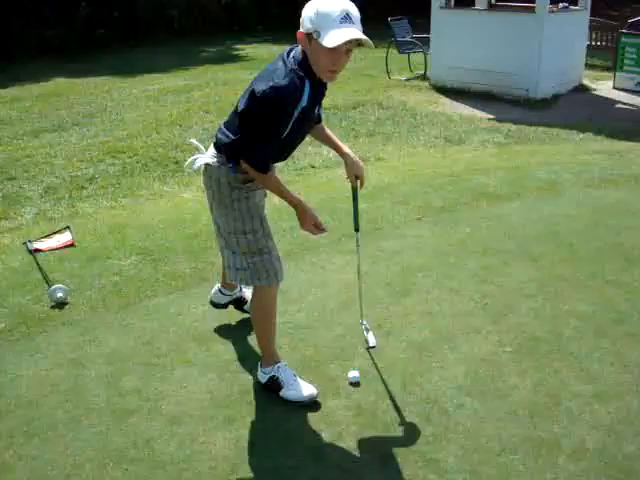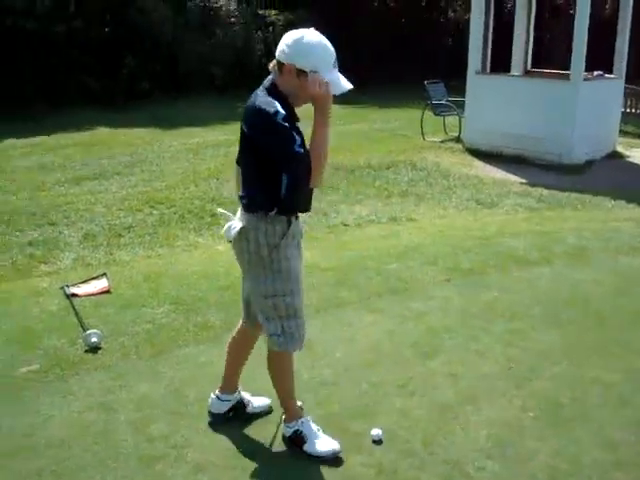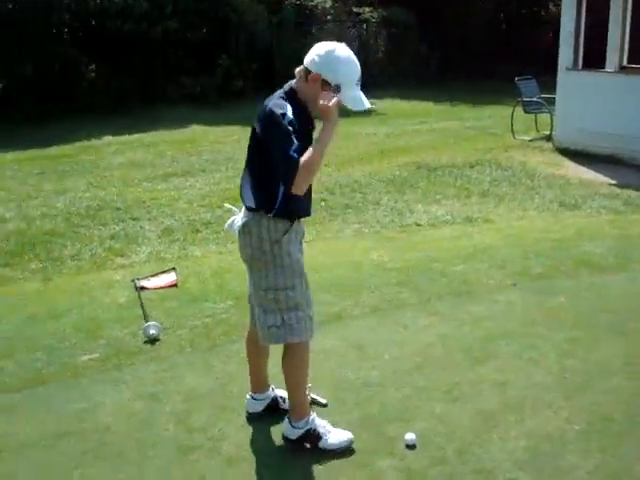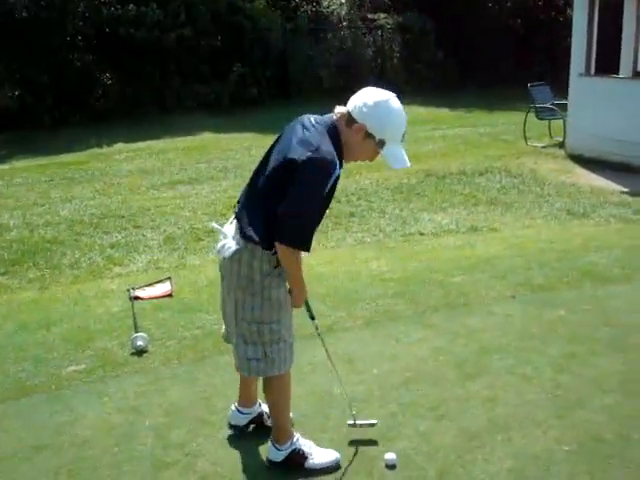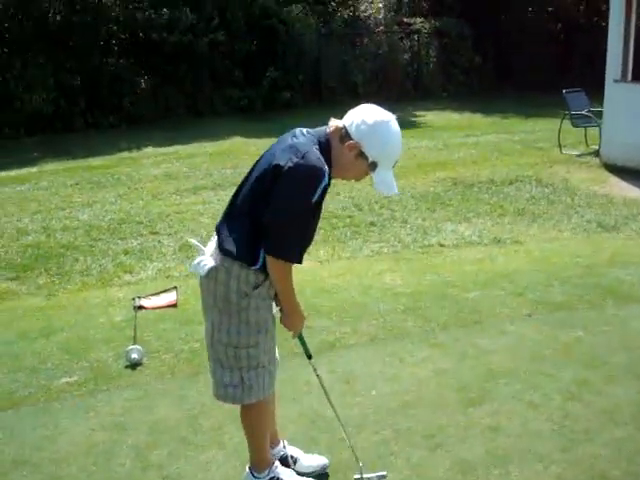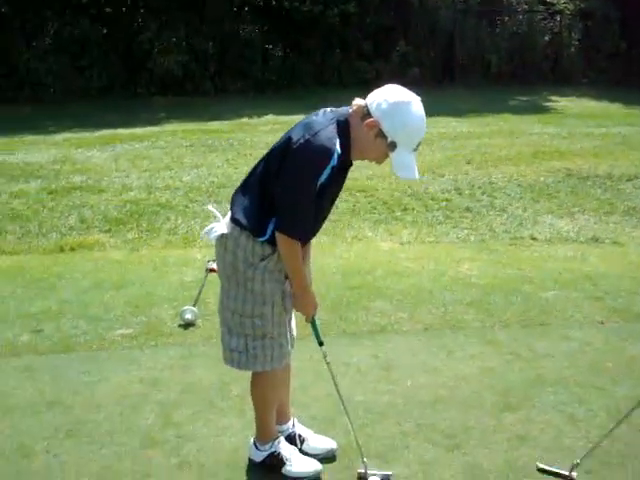
dt=0.5s
person 1, frame 1
left shoulder: (306, 70)
right shoulder: (287, 88)
left elbow: (307, 121)
right elbow: (251, 164)
left wrist: (344, 152)
right wrist: (299, 207)
left hip: (242, 166)
right hip: (233, 176)
left knee: (242, 245)
right knee: (266, 273)
left ankle: (227, 289)
right ankle: (270, 368)
person 1, frame 2
left shoulder: (273, 106)
right shoulder: (266, 112)
right elbow: (311, 176)
right wrist: (323, 113)
left hip: (274, 225)
right hip: (267, 232)
left knee: (256, 321)
right knee: (284, 332)
left ankle: (226, 396)
right ankle: (294, 422)
person 1, frame 3
left shoulder: (292, 108)
right shoulder: (281, 114)
right elbow: (298, 183)
right wrist: (327, 129)
left hip: (273, 227)
right hip: (270, 231)
left knee: (264, 319)
right knee: (296, 328)
left ankle: (260, 394)
right ankle: (300, 422)
person 1, frame 4
left shoulder: (309, 124)
right shoulder: (322, 162)
right elbow: (287, 239)
right wrist: (298, 286)
left hip: (243, 242)
right hip: (258, 258)
left knee: (253, 340)
right knee: (275, 355)
left ankle: (245, 409)
right ankle: (284, 445)
person 1, frame 5
left shoulder: (306, 141)
right shoulder: (309, 171)
right elbow: (279, 252)
left wrist: (282, 295)
right wrist: (291, 307)
left hip: (242, 265)
right hip: (239, 276)
left knee: (264, 369)
right knee: (253, 379)
person 1, frame 6
left shoulder: (337, 128)
right shoulder: (320, 150)
right elbow: (288, 230)
left wrist: (304, 270)
right wrist: (303, 289)
left hip: (271, 243)
right hip: (253, 247)
left knee: (281, 345)
right knee: (267, 352)
left ankle: (284, 426)
right ankle: (266, 446)
